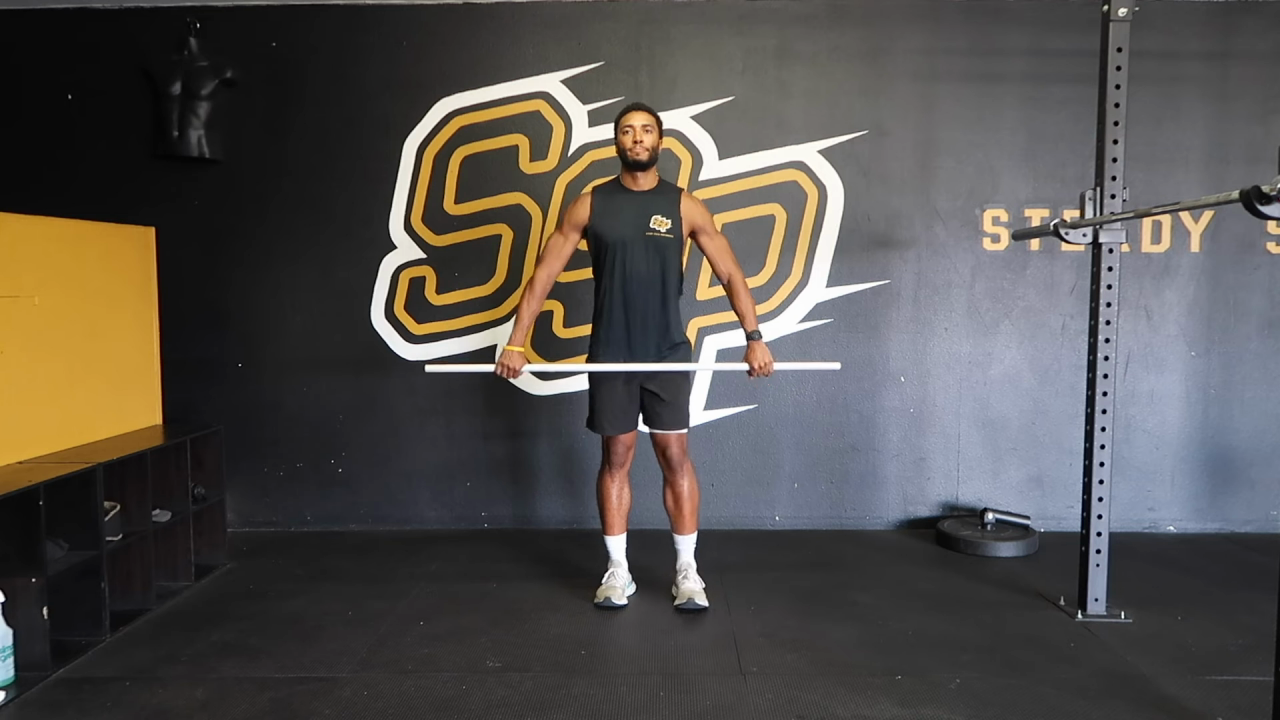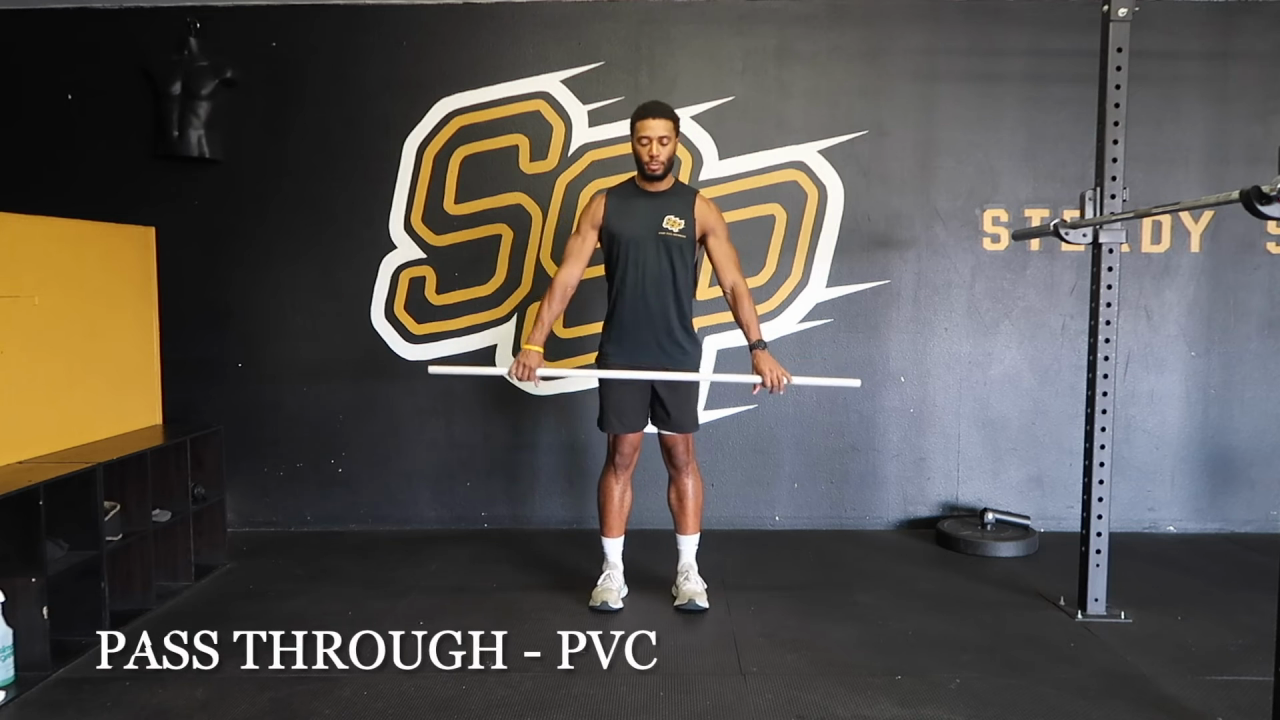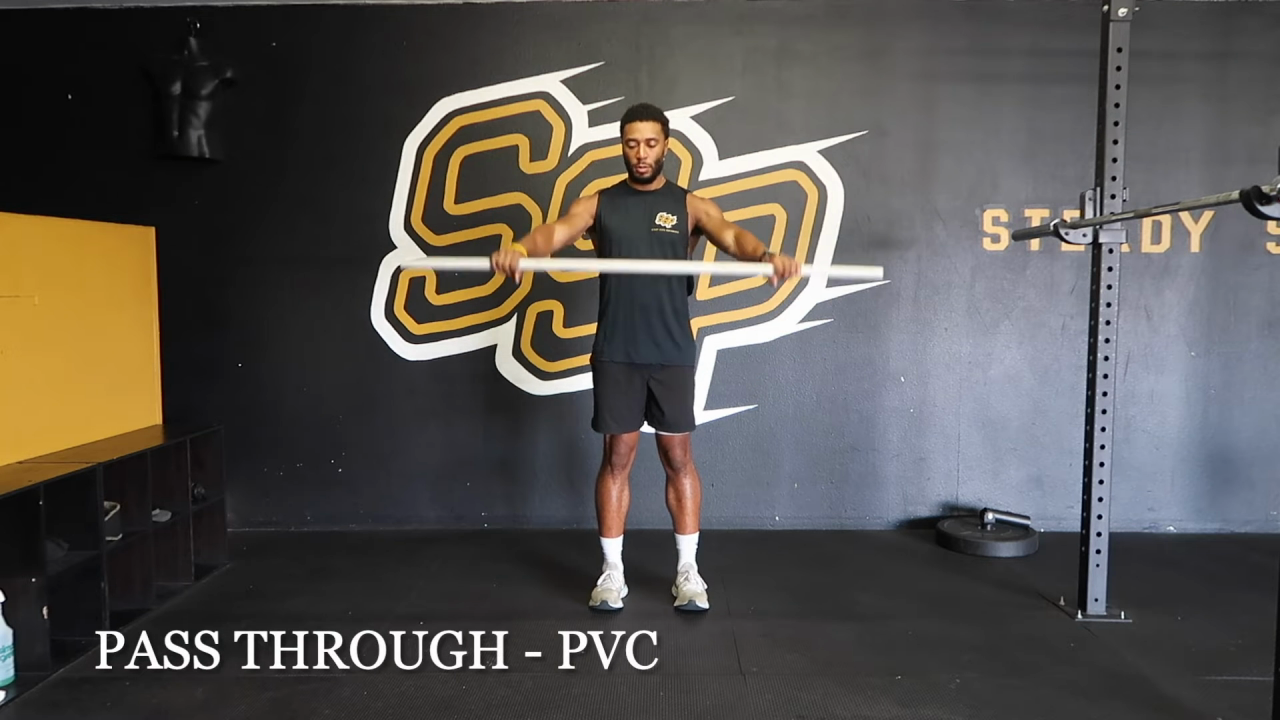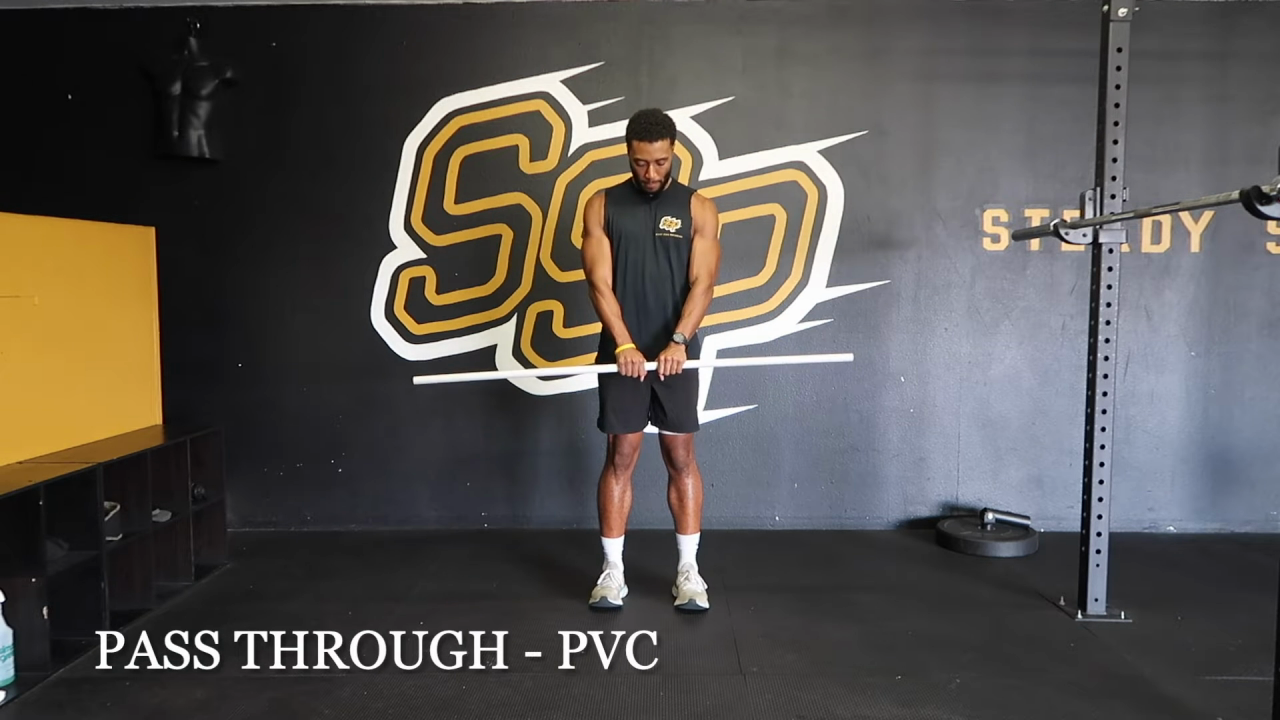
dt=1s
person 1, frame 1
left shoulder: (685, 206)
right shoulder: (589, 205)
left elbow: (729, 272)
right elbow: (544, 274)
left wrist: (754, 338)
right wrist: (516, 341)
left hip: (668, 353)
right hip: (610, 354)
left knee: (676, 457)
right knee: (615, 458)
left ankle: (687, 570)
right ankle: (617, 570)
person 1, frame 2
left shoulder: (699, 208)
right shoulder: (604, 204)
left elbow: (732, 281)
right elbow: (567, 276)
left wrist: (759, 348)
right wrist: (534, 342)
left hip: (678, 355)
right hip: (620, 354)
left knee: (681, 458)
right knee: (620, 458)
left ankle: (688, 570)
right ankle: (612, 572)
person 1, frame 3
left shoulder: (690, 204)
right shoulder: (598, 203)
left elbow: (732, 236)
right elbow: (556, 231)
left wrist: (769, 256)
right wrist: (518, 252)
left hip: (672, 353)
right hip: (615, 354)
left knee: (678, 459)
right knee: (616, 458)
left ankle: (687, 571)
right ankle: (612, 572)
person 1, frame 4
left shoulder: (697, 207)
right shoulder: (602, 205)
left elbow: (702, 284)
right elbow: (600, 283)
left wrist: (677, 341)
right wrist: (624, 345)
left hip: (676, 352)
right hip: (621, 353)
left knee: (681, 458)
right knee: (620, 458)
left ankle: (688, 570)
right ankle: (612, 570)
